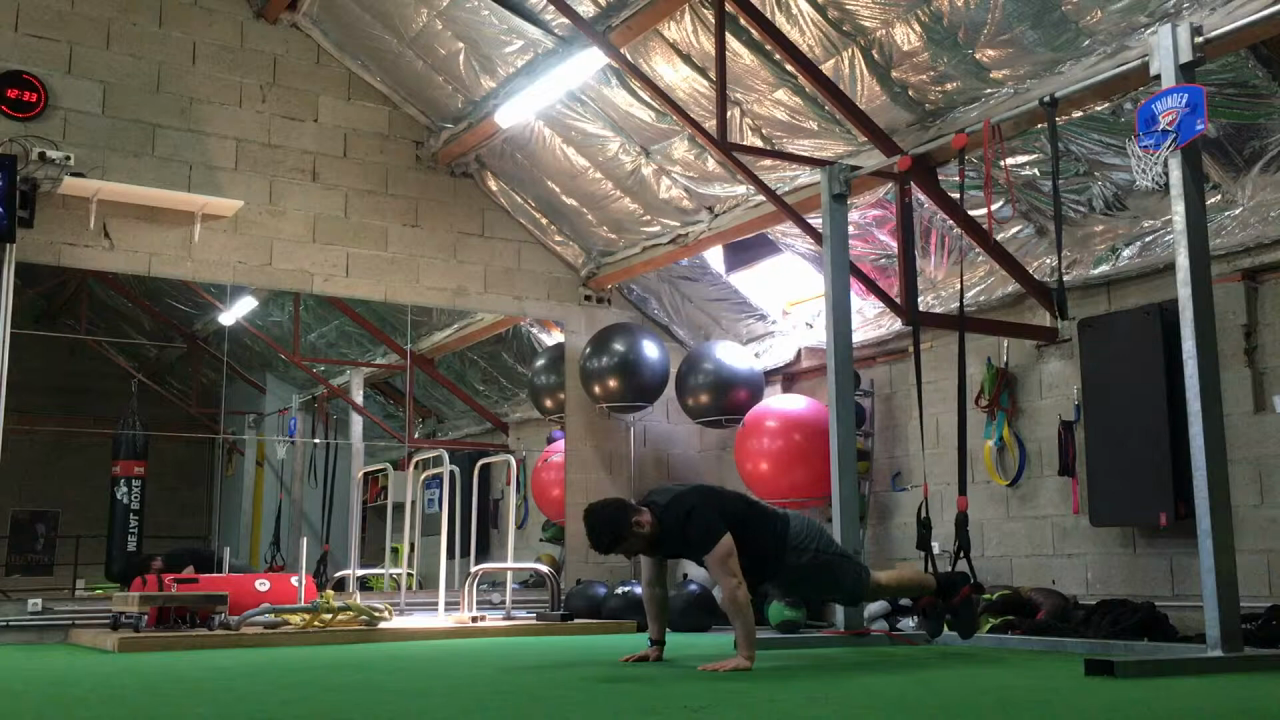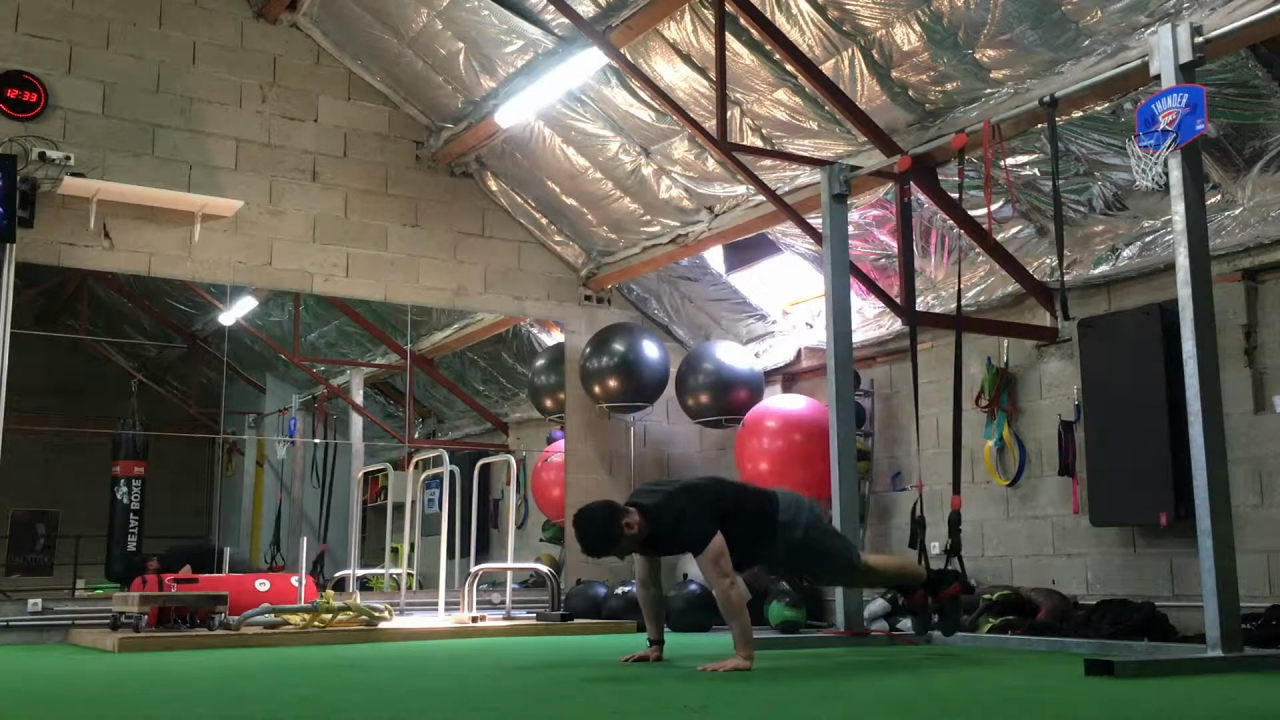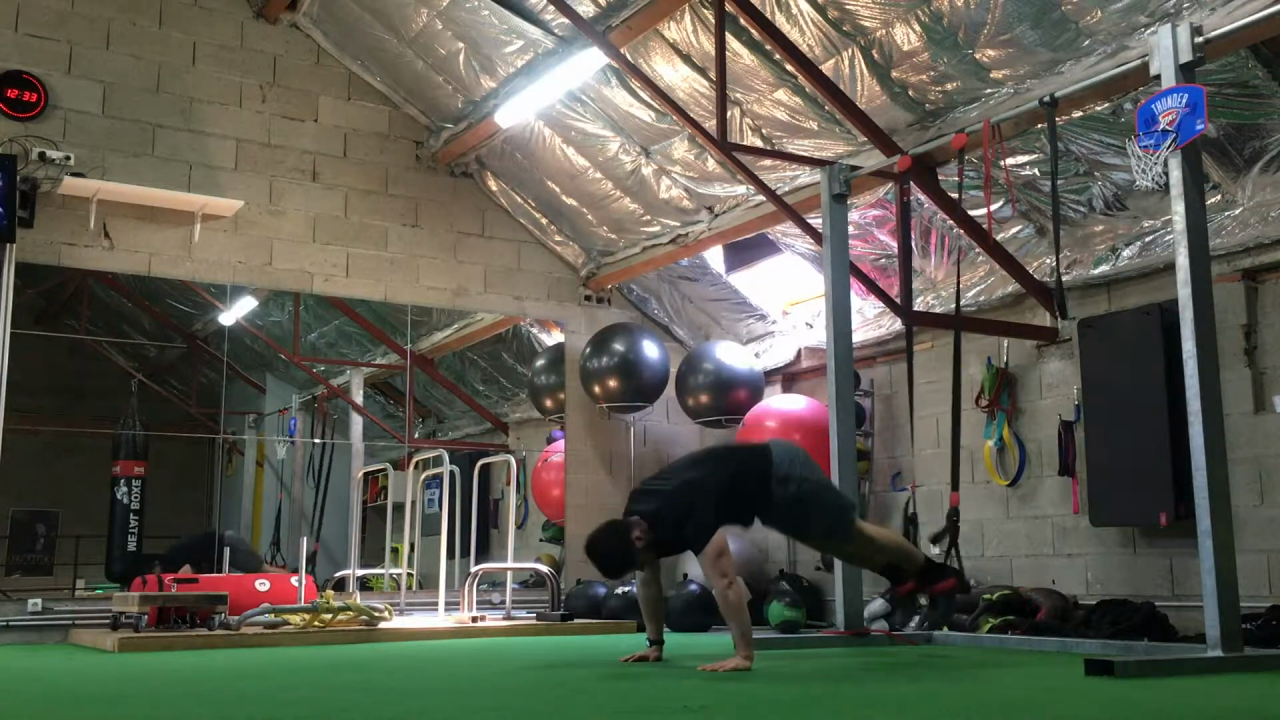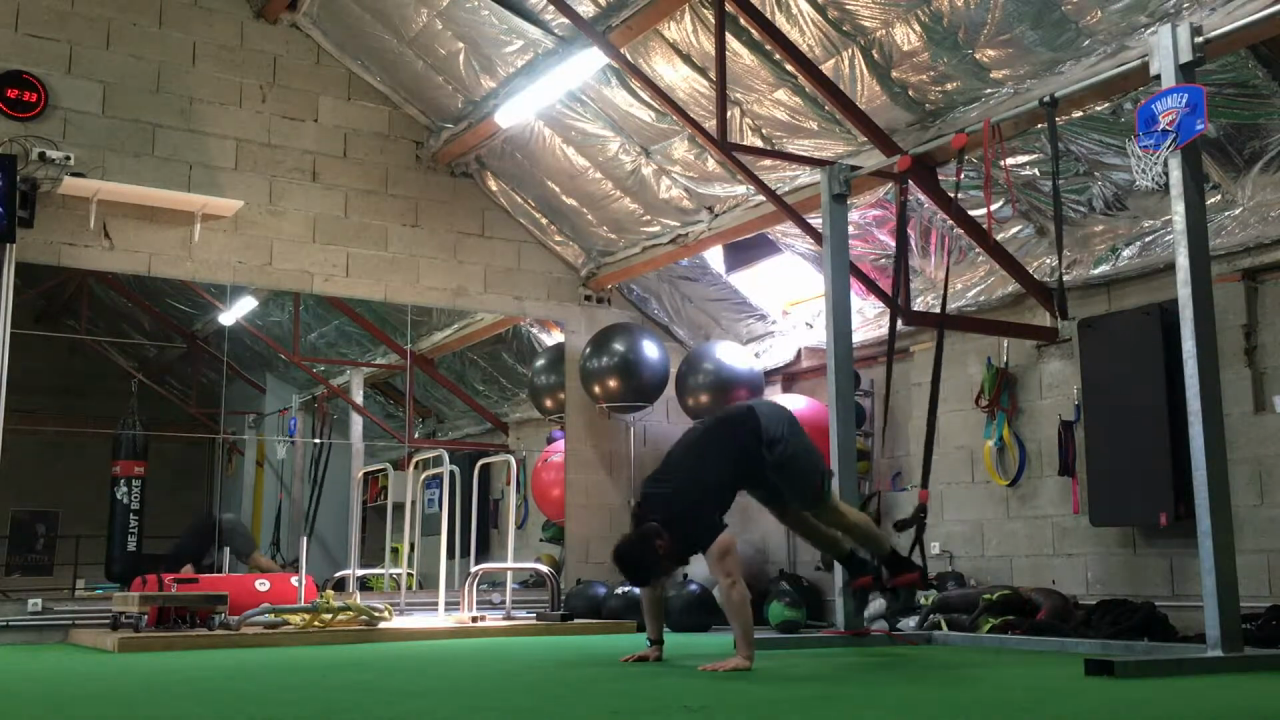
dt=1s
person 1, frame 1
left shoulder: (690, 513)
right shoulder: (650, 517)
left elbow: (732, 583)
right elbow: (653, 584)
left wrist: (745, 655)
right wrist: (656, 644)
left hip: (792, 546)
right hip: (775, 563)
left knee: (865, 587)
right knee: (862, 587)
left ankle: (950, 586)
right ankle: (925, 596)
person 1, frame 2
left shoulder: (681, 513)
right shoulder: (641, 516)
left elbow: (724, 581)
right elbow: (648, 583)
left wrist: (743, 654)
right wrist: (656, 643)
left hip: (784, 522)
right hip: (765, 541)
left knee: (855, 569)
right knee: (840, 575)
left ankle: (940, 581)
right ankle: (910, 589)
person 1, frame 3
left shoulder: (683, 511)
right shoulder: (637, 516)
left elbow: (725, 582)
right elbow: (648, 581)
left wrist: (743, 654)
right wrist: (655, 643)
left hip: (781, 470)
right hip: (764, 484)
left knee: (849, 534)
right knee: (823, 540)
left ankle: (936, 574)
right ankle: (901, 575)
person 1, frame 4
left shoulder: (692, 516)
right shoulder: (647, 518)
left elbow: (730, 582)
right elbow: (652, 584)
left wrist: (743, 655)
right wrist: (654, 644)
left hip: (768, 430)
right hip: (742, 434)
left knee: (825, 509)
right knee: (792, 515)
left ankle: (898, 567)
right ankle: (860, 570)
